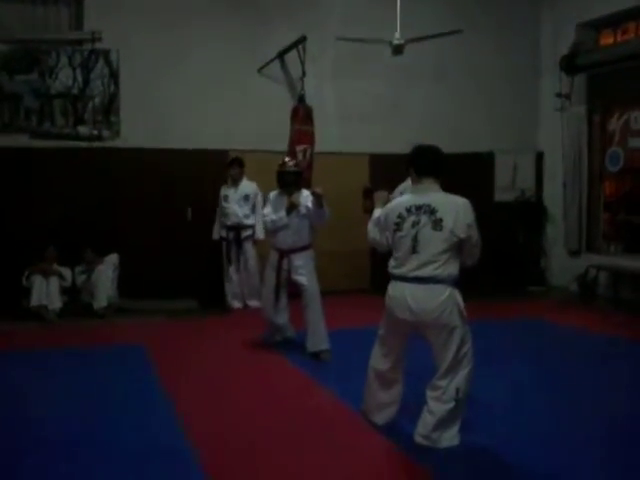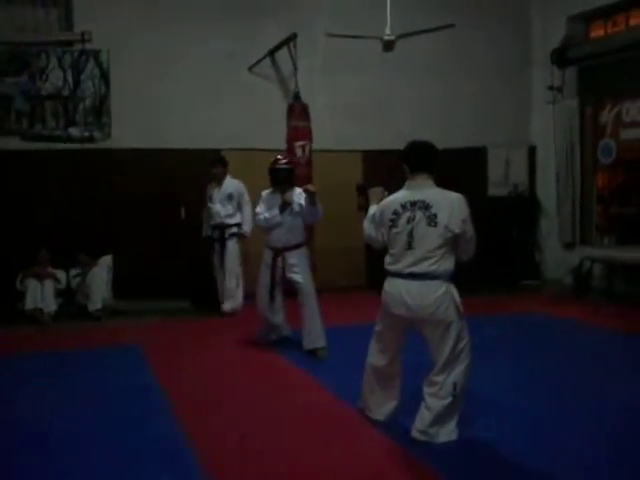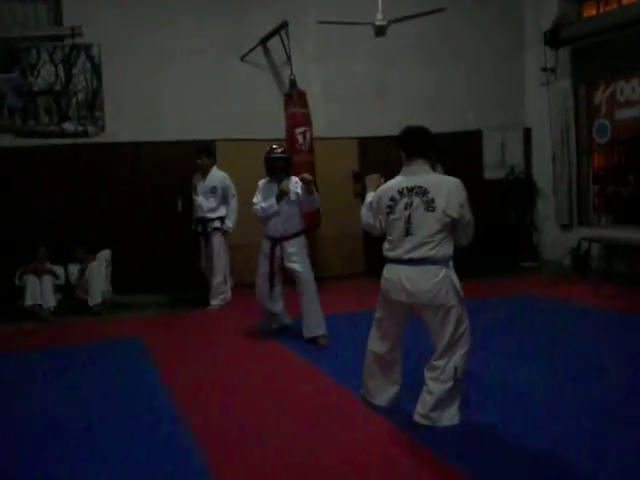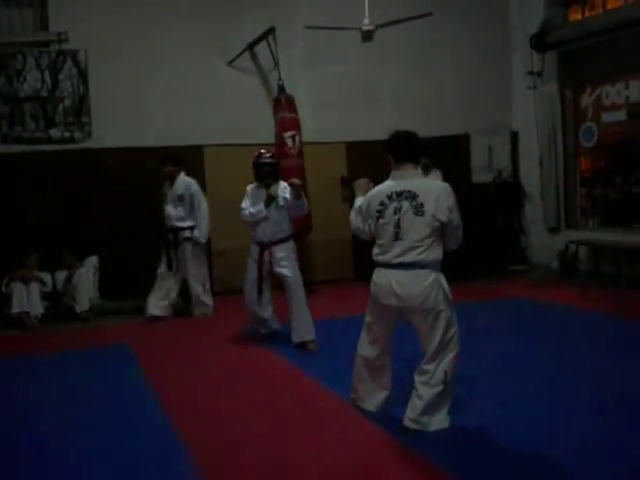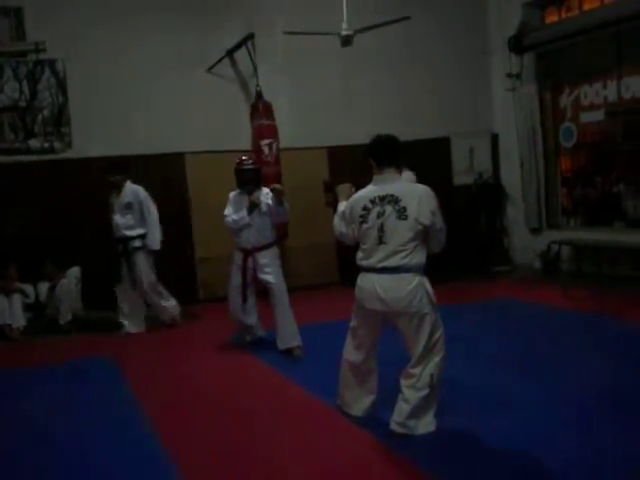
dt=0.4s
person 1, frame 1
left shoulder: (394, 207)
right shoulder: (460, 206)
left elbow: (377, 241)
right elbow: (471, 255)
left wrist: (378, 209)
left hip: (400, 293)
right hip: (439, 297)
left knee: (386, 356)
right knee: (454, 364)
left ankle: (377, 410)
right ankle: (434, 431)
person 1, frame 2
left shoulder: (389, 204)
right shoulder: (454, 202)
left elbow: (373, 238)
right elbow: (467, 251)
left wrist: (373, 205)
left hip: (396, 289)
right hip: (435, 293)
left knee: (383, 351)
right knee: (451, 360)
left ankle: (375, 406)
right ankle: (432, 426)
person 1, frame 3
left shoulder: (386, 190)
right shoulder: (451, 186)
left elbow: (371, 225)
right elbow: (465, 235)
left wrist: (370, 193)
left hip: (395, 276)
right hip: (434, 277)
left knee: (384, 338)
right knee: (452, 344)
left ankle: (376, 393)
right ankle: (434, 410)
person 1, frame 4
left shoulder: (375, 195)
right shoulder: (440, 190)
left elbow: (360, 229)
right elbow: (454, 239)
left wrist: (359, 197)
left hip: (385, 280)
right hip: (424, 282)
left knee: (373, 342)
right knee: (441, 348)
left ankle: (366, 397)
right ankle: (423, 415)
person 1, frame 5
left shoulder: (358, 199)
right shoulder: (422, 194)
left elbow: (344, 235)
right elbow: (437, 242)
left wrist: (342, 203)
left hip: (369, 285)
right hip: (408, 285)
left knee: (359, 347)
right knee: (427, 352)
left ankle: (353, 402)
right ankle: (410, 418)
person 2, frame 1
left shoulder: (307, 196)
right shoulder: (273, 197)
left elbow: (320, 220)
right elbow: (267, 223)
left wrist: (320, 203)
right wrist: (286, 211)
left hip: (302, 255)
right hip: (278, 255)
left knee: (311, 294)
right knee: (271, 296)
left ankle: (318, 344)
right ankle: (280, 332)
person 2, frame 2
left shoulder: (300, 194)
right shoulder: (266, 196)
left elbow: (314, 218)
right elbow: (260, 221)
left wrist: (312, 201)
right wrist: (280, 209)
left hip: (296, 253)
right hip: (272, 254)
left knee: (307, 292)
right knee: (266, 295)
left ankle: (314, 342)
right ankle: (276, 330)
person 2, frame 3
left shoulder: (296, 183)
right shoulder: (263, 185)
left elbow: (311, 206)
right elbow: (258, 210)
left wrist: (309, 189)
right wrist: (277, 198)
left hip: (294, 242)
right hip: (271, 243)
left knee: (306, 281)
right knee: (265, 285)
left ankle: (315, 330)
right ankle: (277, 319)
person 2, frame 4
left shoulder: (285, 188)
right shoulder: (251, 190)
left elbow: (300, 211)
right elbow: (246, 215)
left wrist: (298, 194)
right wrist: (265, 203)
left hip: (283, 247)
right hip: (259, 249)
left knee: (295, 286)
right knee: (253, 290)
left ankle: (304, 335)
right ankle: (266, 325)
person 2, frame 5
left shoulder: (267, 194)
right shoulder: (234, 197)
left elbow: (282, 217)
right elbow: (229, 222)
left wrist: (280, 200)
right wrist: (248, 210)
left hip: (266, 253)
right hip: (243, 255)
left knee: (279, 293)
right knee: (238, 297)
left ankle: (290, 341)
right ankle: (251, 331)
person 3, frame 1
left shoulder: (252, 187)
right shoulder: (224, 189)
left elbow: (259, 211)
right elbow: (220, 213)
left wrist: (258, 233)
right wrist: (216, 234)
left hip: (246, 233)
right hip: (228, 233)
left knee: (251, 268)
right knee: (231, 269)
left ankle: (253, 300)
right ankle: (235, 301)
person 3, frame 2
left shoulder: (236, 185)
right shoulder: (210, 188)
left elbow: (246, 207)
right elbow: (208, 211)
left wrist: (245, 229)
right wrist: (207, 232)
left hip: (232, 231)
right hip: (216, 232)
left knee: (231, 269)
right knee: (219, 269)
left ankle: (231, 304)
right ankle: (229, 302)
person 3, frame 3
left shoulder: (222, 177)
right shoulder: (197, 178)
left elbow: (232, 201)
left wrist: (228, 224)
right wrist: (195, 224)
left hip: (217, 225)
right hip: (202, 226)
left knee: (218, 264)
right knee: (206, 264)
left ankle: (219, 299)
right ankle: (223, 291)
person 3, frame 4
left shoulder: (189, 184)
right shoulder: (168, 186)
left elbow: (202, 209)
left wrist: (200, 235)
right wrist: (168, 232)
left hip: (188, 235)
right hip: (172, 236)
left knee: (196, 273)
right knee: (166, 273)
left ankle: (203, 308)
right ankle: (157, 309)
person 3, frame 5
left shoulder: (137, 192)
right shoulder: (114, 197)
left elbow: (152, 216)
right elbow: (116, 222)
left wrist: (153, 242)
right wrist: (118, 244)
left hip: (139, 244)
right hip: (124, 246)
left knee: (147, 283)
right knee: (126, 287)
left ankle: (170, 311)
right ankle: (132, 324)
